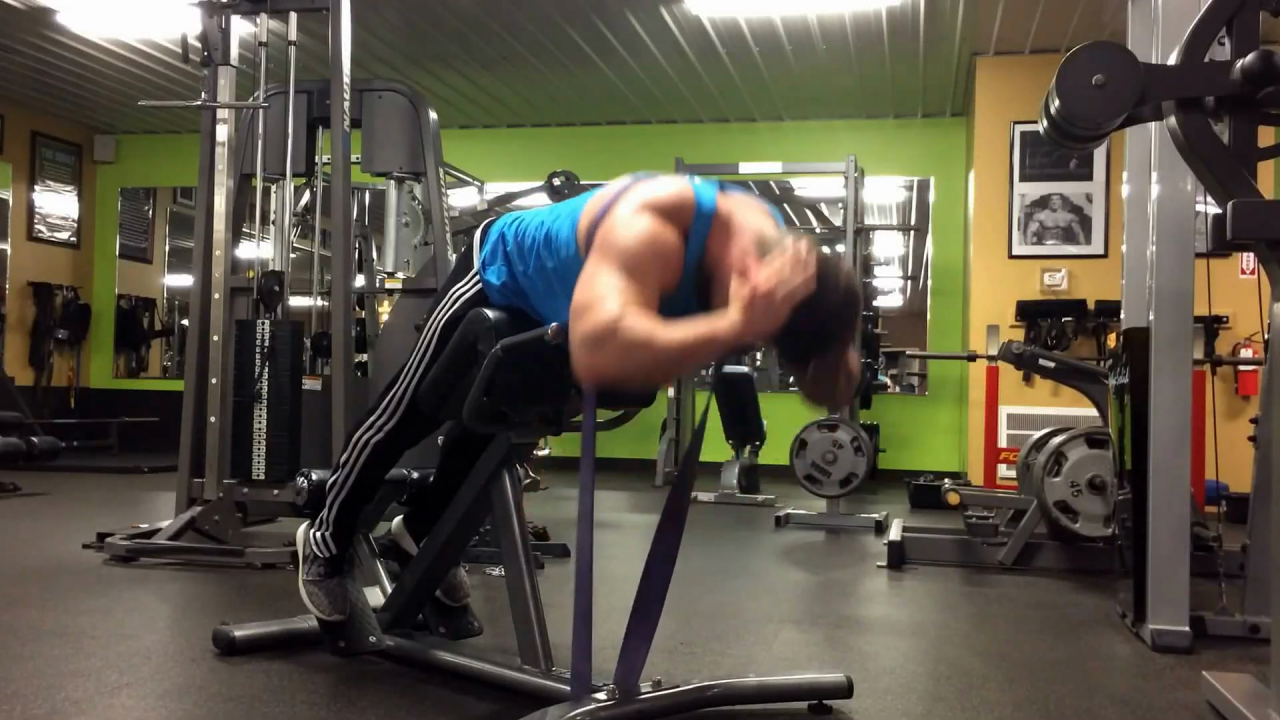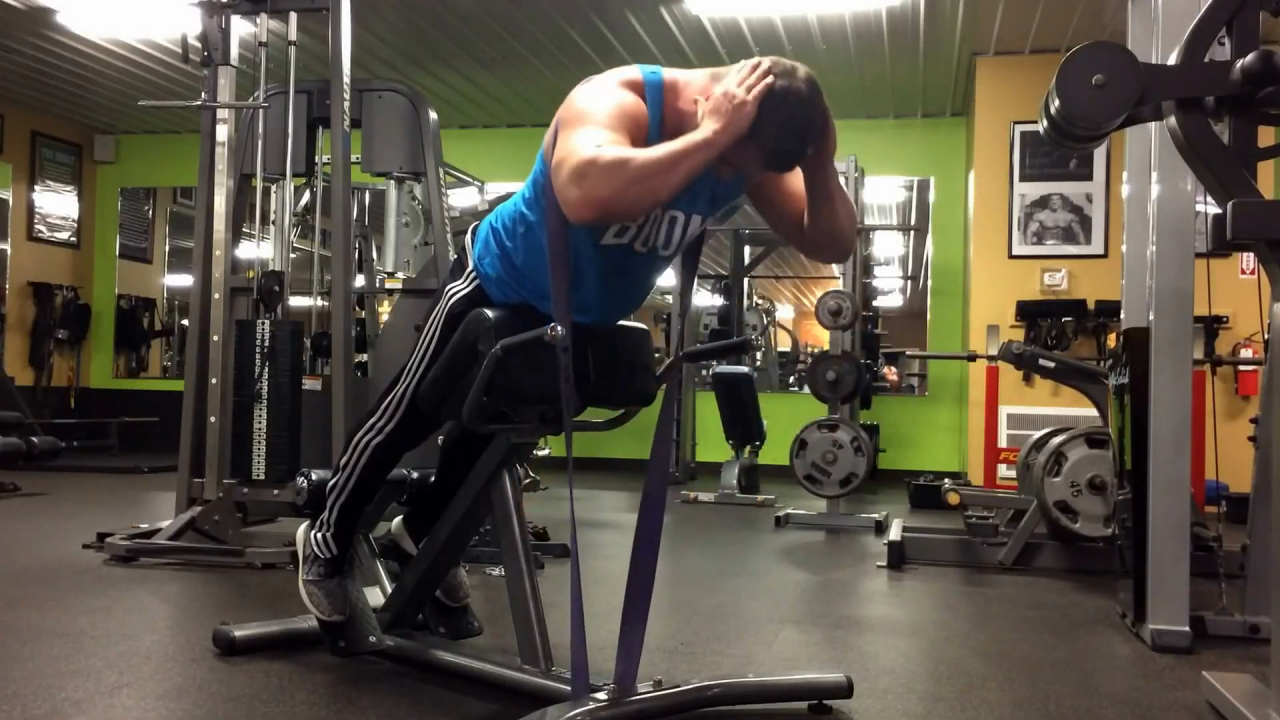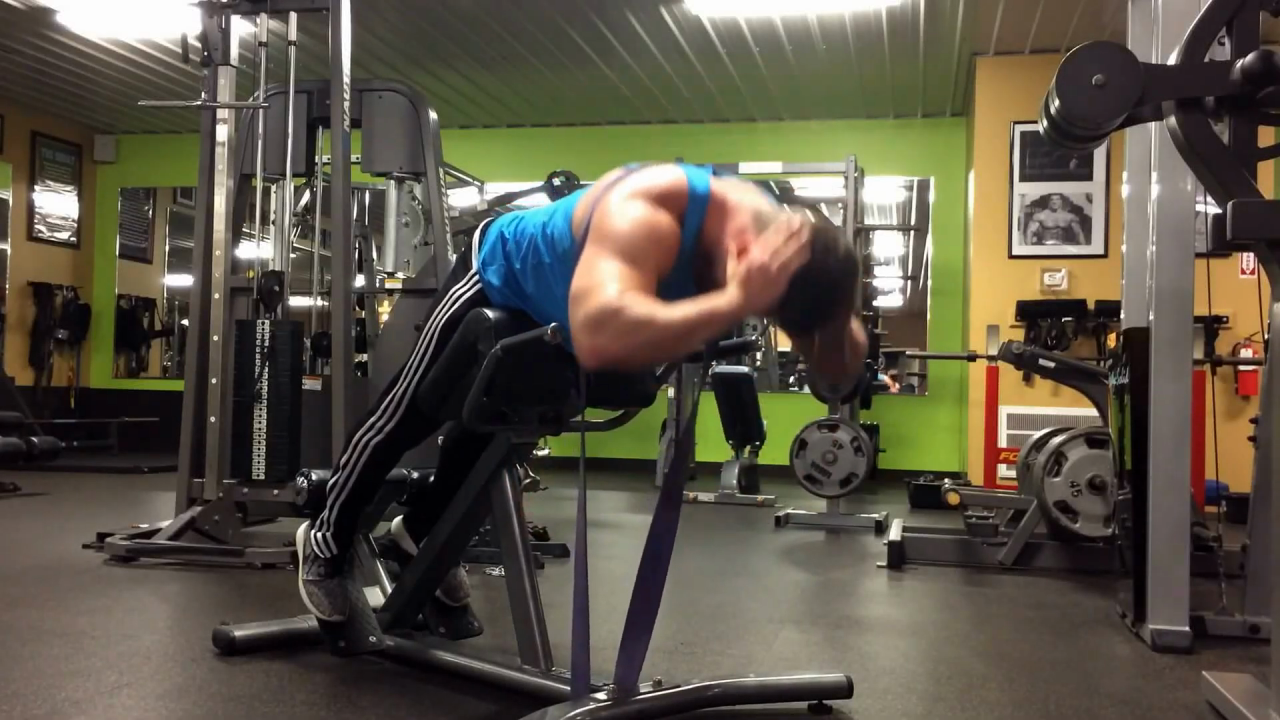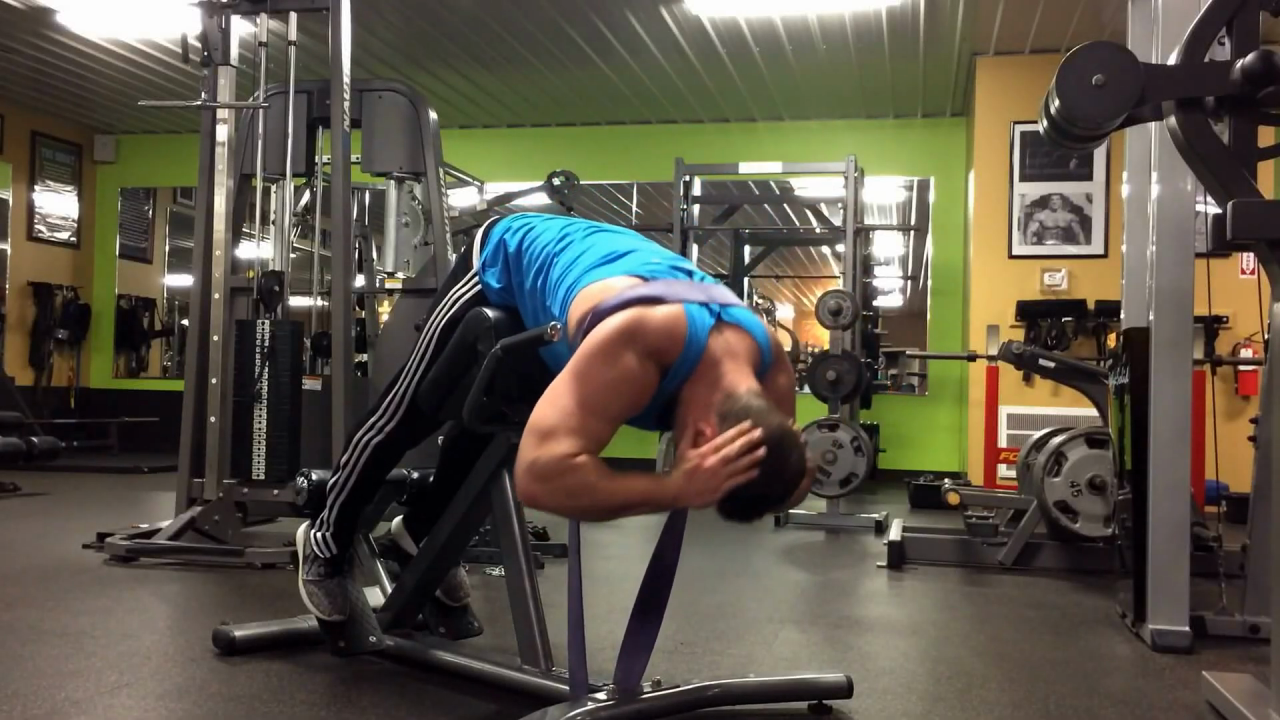
dt=0.4s
person 1, frame 1
left shoulder: (781, 261)
right shoulder: (651, 226)
left elbow: (833, 392)
right elbow: (598, 355)
left wrist: (834, 355)
right wrist: (737, 323)
left hip: (555, 318)
right hip: (505, 277)
right knee: (409, 417)
left ankle: (423, 530)
right ankle: (326, 543)
person 1, frame 2
left shoulder: (743, 157)
right shoulder: (615, 101)
left elbow: (832, 245)
right elbow: (587, 194)
left wrist: (819, 165)
right wrist: (711, 135)
left hip: (584, 319)
right hip: (500, 285)
right knee: (406, 420)
left ankle: (424, 533)
right ankle: (326, 544)
person 1, frame 3
left shoulder: (773, 239)
right shoulder: (649, 210)
left elbow: (843, 366)
right elbow: (598, 336)
left wrist: (836, 320)
right wrist: (734, 302)
left hip: (557, 320)
right hip: (504, 277)
right knee: (408, 417)
left ankle: (422, 530)
right ankle: (327, 542)
person 1, frame 4
left shoulder: (765, 363)
right shoulder: (635, 343)
left elbow: (777, 461)
right elbow: (539, 473)
left wrist: (787, 482)
right wrist: (678, 489)
left hip: (568, 261)
right hip: (507, 266)
right knee: (409, 417)
left ankle: (422, 531)
right ankle: (325, 544)
